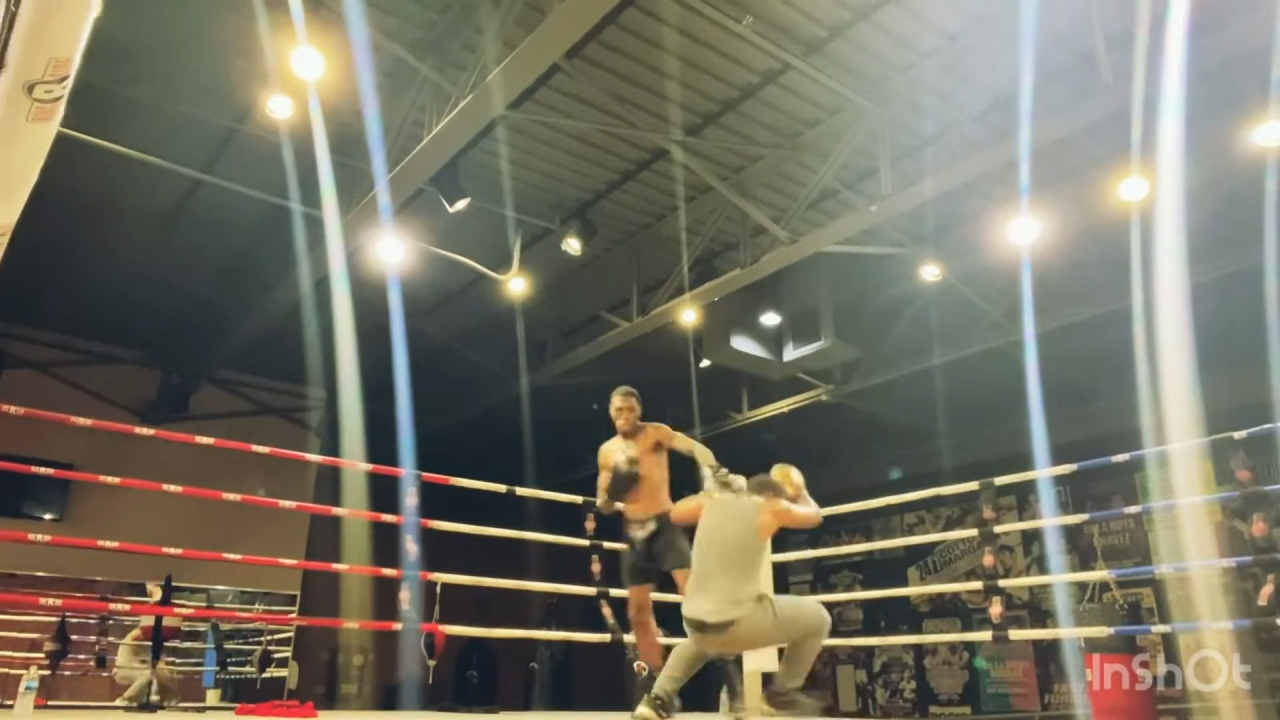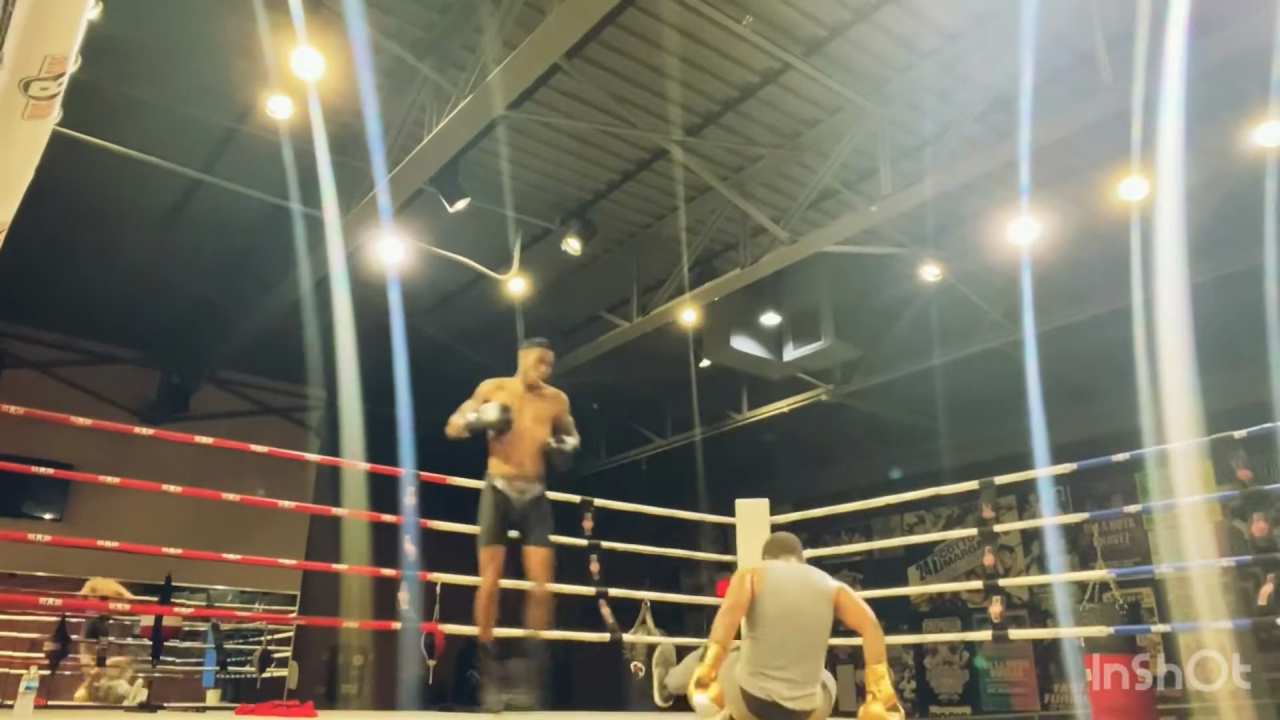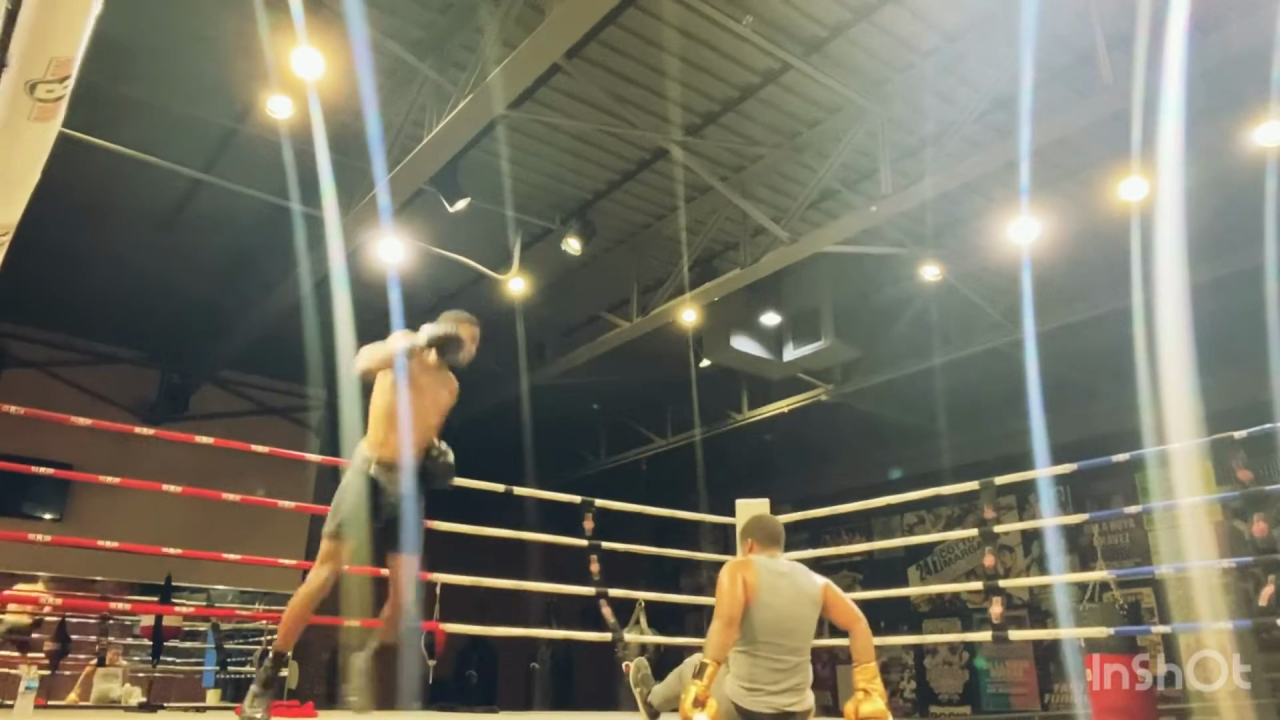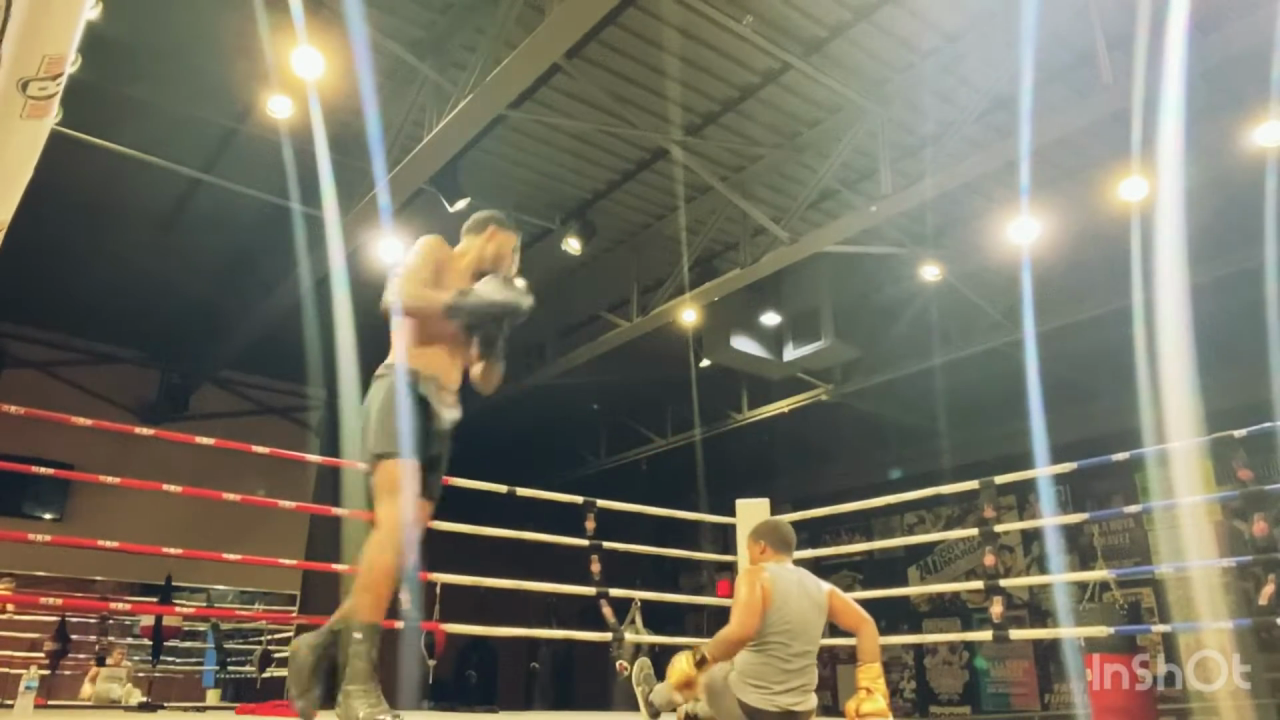
dt=0.5s
person 1, frame 1
left shoulder: (656, 433)
right shoulder: (606, 450)
left elbow: (698, 451)
right elbow: (603, 503)
left wrist: (713, 476)
right wrist: (613, 486)
left hip: (664, 526)
right hip: (633, 532)
right knee: (638, 615)
person 1, frame 2
left shoulder: (556, 399)
right shoulder: (491, 389)
left elbow: (571, 433)
right elbow: (452, 428)
left wrist: (567, 446)
right wrist: (477, 422)
left hip: (534, 496)
right hip: (498, 491)
left knee: (540, 586)
right knee: (489, 584)
left ankle: (531, 661)
right ankle: (488, 665)
person 1, frame 3
left shoulder: (451, 386)
right shoulder: (404, 350)
right elbow: (363, 365)
left wrist: (437, 454)
right wrist: (417, 343)
right hip: (369, 474)
left knee: (405, 597)
right knee: (324, 575)
left ankle: (367, 657)
right ankle: (269, 675)
person 1, frame 4
left shoulder: (482, 294)
right shoulder: (433, 252)
left elbow: (485, 383)
right elbow: (398, 298)
left wrist: (495, 337)
right wrist: (470, 303)
left hip: (438, 416)
right hip: (402, 392)
left knee: (400, 548)
right knee: (395, 521)
left ankle: (320, 647)
right ankle: (361, 677)
person 2, frame 1
left shoulder: (713, 502)
right shoulder: (771, 508)
left elbow: (675, 513)
right elbow: (813, 516)
right wrist: (799, 491)
left hip: (696, 622)
right hip: (740, 622)
left knee: (698, 640)
right knee: (818, 620)
left ankle: (658, 699)
right ankle: (784, 692)
person 2, frame 2
left shoulder: (751, 574)
right shoulder: (832, 586)
left elbow: (731, 609)
right elbow: (870, 627)
left wrist: (705, 670)
right wrist: (882, 694)
left knee: (714, 658)
right knee: (826, 684)
left ankle: (667, 685)
person 2, frame 3
left shoulder: (737, 569)
right shoulder: (816, 582)
left elbow: (725, 620)
right elbow: (857, 625)
left wrist: (698, 685)
right wrist: (868, 691)
left knee: (695, 666)
person 2, frame 4
left shoulder: (755, 576)
right shoulder: (821, 588)
left elbow: (741, 632)
right elbow: (866, 626)
left wrist: (695, 662)
right wrist: (872, 690)
left knee: (689, 672)
